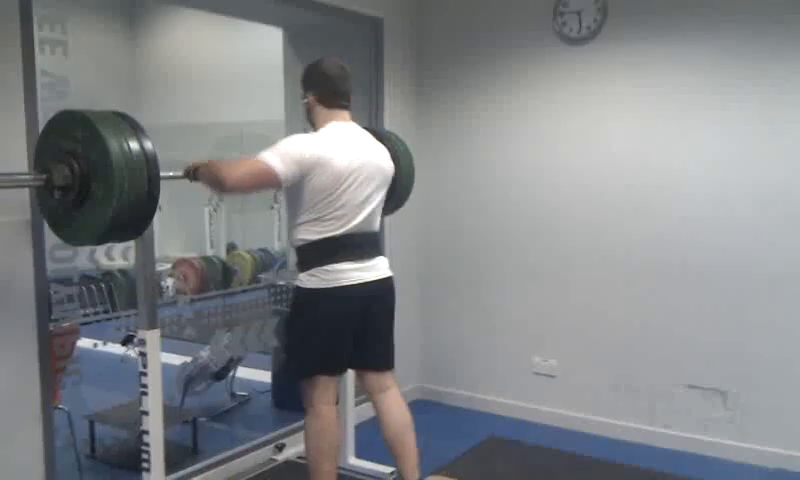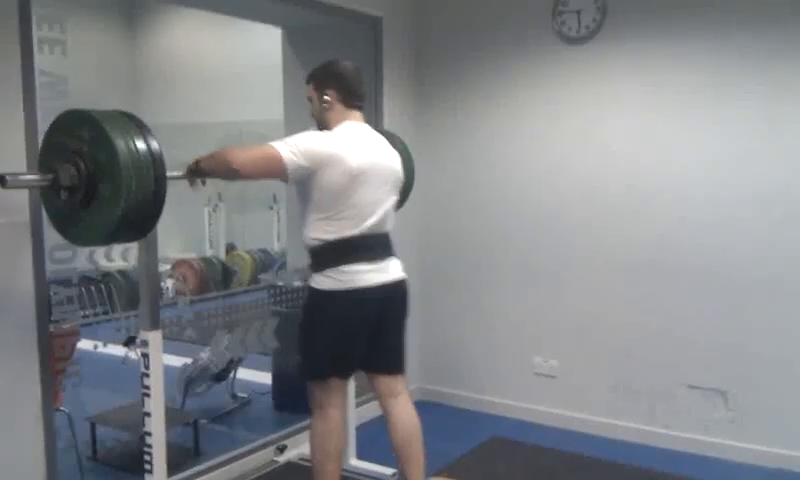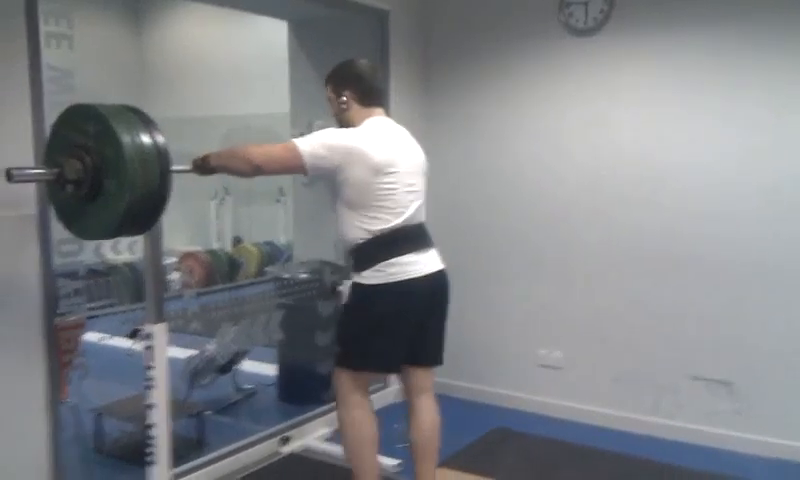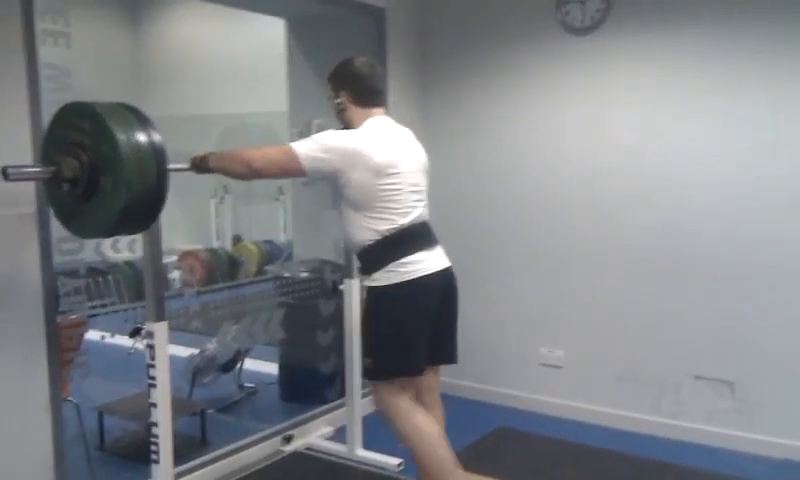
dt=0.3s
person 1, frame 1
left shoulder: (306, 148)
right shoulder: (380, 150)
left elbow: (232, 178)
left wrist: (200, 169)
left hip: (325, 288)
right hip: (376, 280)
left knee: (320, 400)
right knee: (383, 386)
person 1, frame 2
left shoulder: (321, 147)
right shoulder: (388, 151)
left elbow: (239, 163)
left wrist: (199, 166)
left hip: (341, 290)
right hip: (390, 283)
left knee: (326, 403)
right knee: (394, 393)
person 1, frame 3
left shoulder: (346, 143)
right shoulder: (406, 140)
left elbow: (258, 160)
left wrist: (209, 161)
left hip: (386, 284)
right hip: (429, 275)
left knee: (351, 386)
right knee: (421, 390)
person 1, frame 4
left shoulder: (345, 145)
right shoulder: (405, 138)
left elbow: (257, 163)
left wrist: (208, 160)
left hip: (398, 285)
right hip: (435, 272)
left knee: (394, 398)
right knee: (425, 392)
